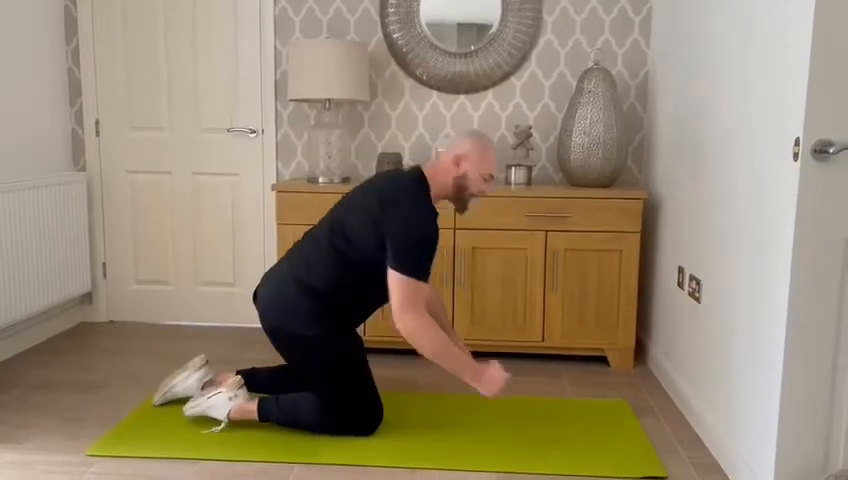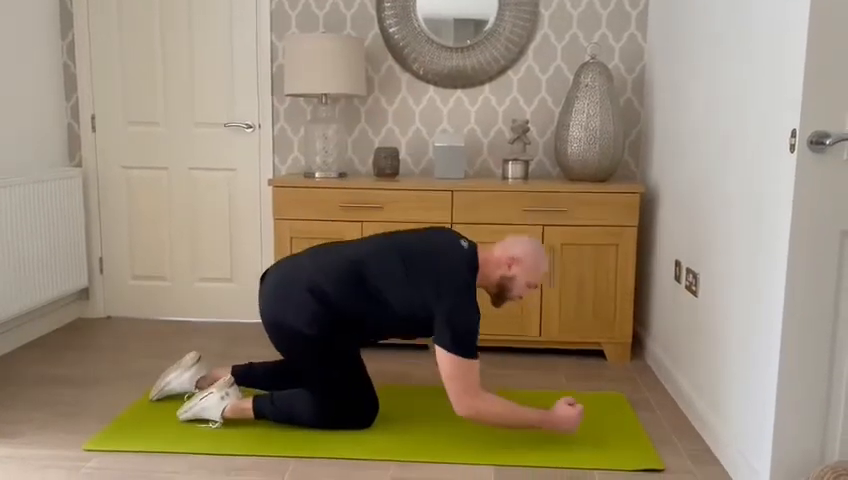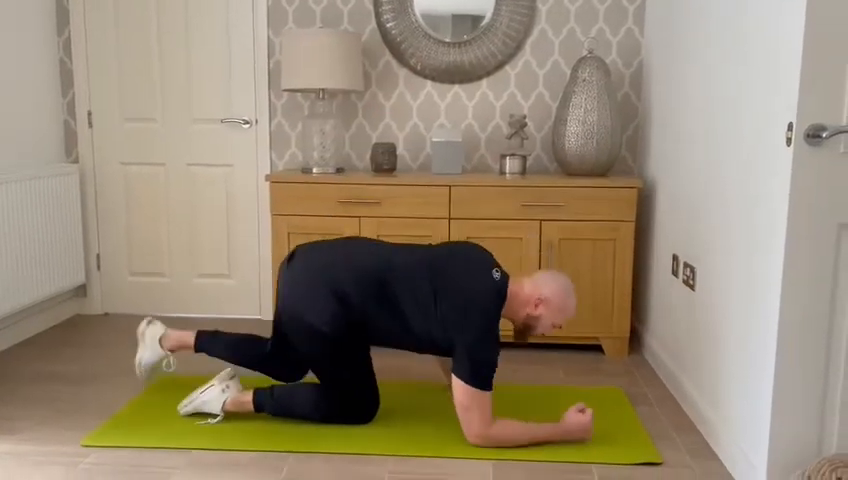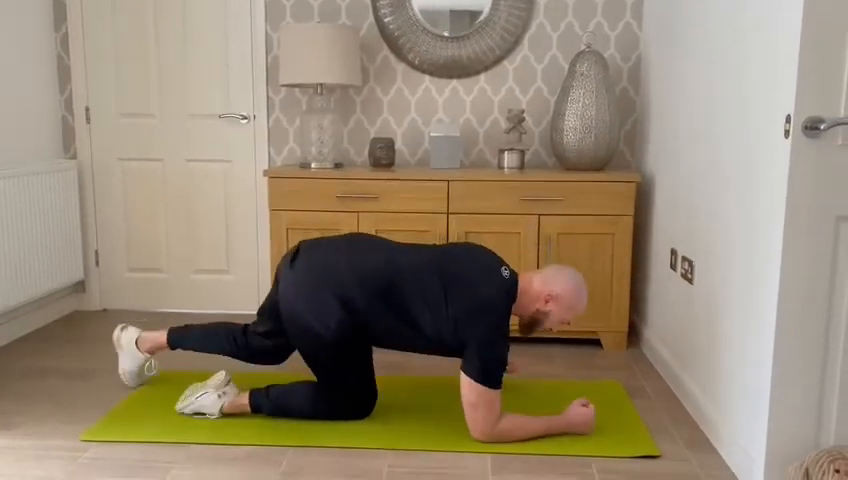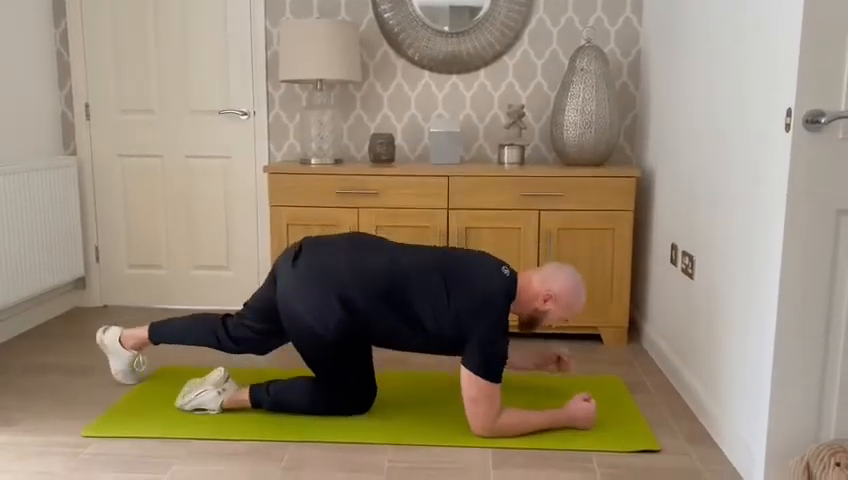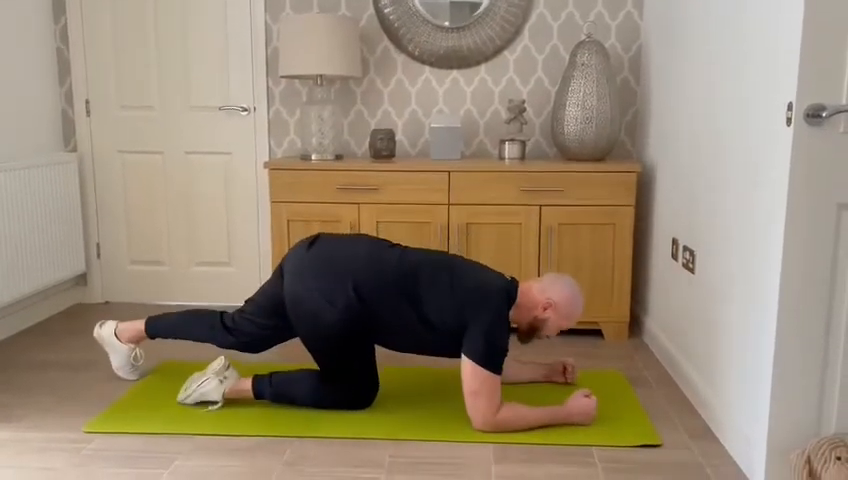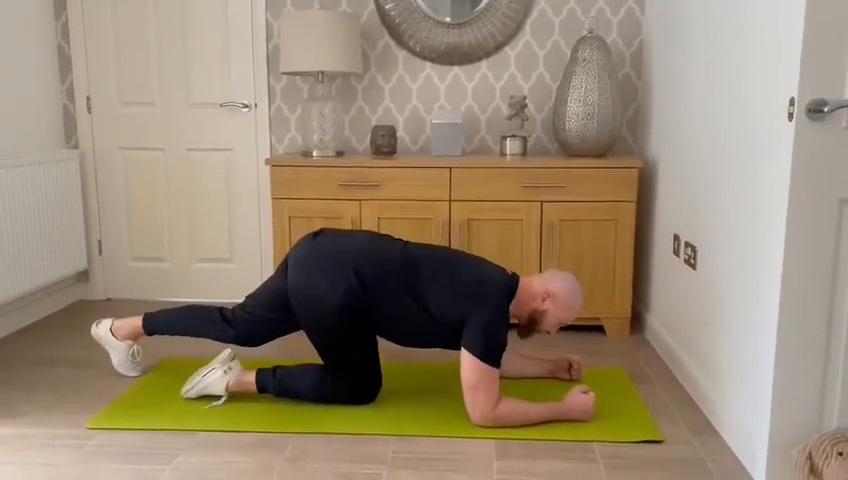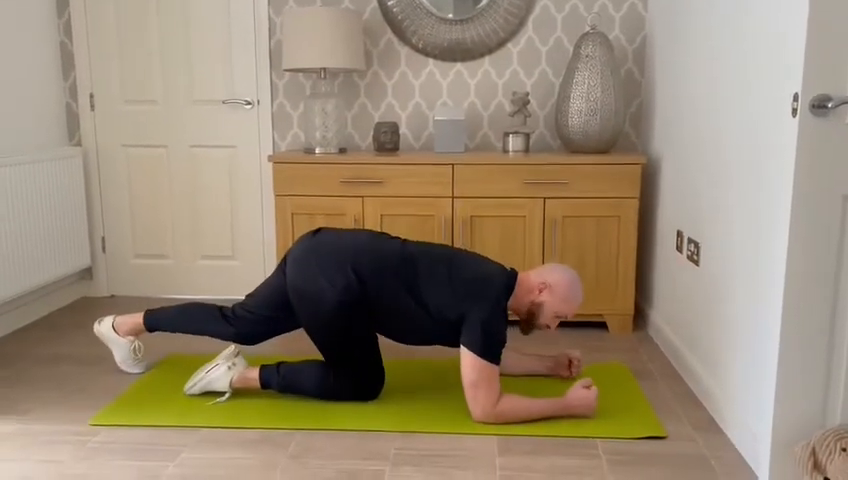
dt=0.3s
person 1, frame 1
left shoulder: (409, 187)
right shoulder: (415, 217)
left elbow: (420, 286)
right elbow: (409, 321)
left wrist: (451, 340)
right wrist: (477, 374)
left hip: (284, 294)
right hip: (300, 311)
left knee: (316, 374)
right knee: (361, 414)
left ankle: (218, 381)
right ankle: (235, 405)
person 1, frame 2
left shoulder: (455, 248)
right shoulder: (457, 293)
right elbow: (466, 403)
left wrist: (474, 383)
right wrist: (549, 420)
left hip: (287, 286)
right hip: (300, 309)
left knee: (320, 377)
right knee: (355, 409)
left ankle: (207, 376)
right ankle: (230, 405)
person 1, frame 3
left shoulder: (484, 265)
right shoulder: (478, 326)
right elbow: (479, 432)
left wrist: (461, 377)
right wrist: (563, 430)
left hip: (309, 264)
right hip: (319, 298)
left knee: (284, 363)
right knee: (356, 404)
left ankle: (167, 338)
right ankle: (234, 399)
person 1, frame 4
left shoulder: (491, 267)
right shoulder: (490, 320)
right elbow: (484, 428)
left wrist: (483, 364)
right wrist: (566, 423)
left hip: (311, 261)
right hip: (321, 301)
left knee: (261, 345)
right knee: (354, 401)
left ankle: (143, 341)
right ankle: (233, 400)
person 1, frame 5
left shoulder: (493, 274)
right shoulder: (491, 315)
left elbow: (482, 359)
right elbow: (485, 423)
left wrist: (540, 361)
right wrist: (565, 416)
left hip: (308, 260)
right hip: (320, 300)
left knee: (242, 334)
right knee: (353, 396)
left ankle: (125, 338)
right ankle: (232, 395)
person 1, frame 6
left shoulder: (492, 290)
right shoulder: (492, 311)
left elbow: (484, 364)
right elbow: (485, 416)
left wrist: (545, 372)
right wrist: (565, 413)
left hip: (315, 257)
right hip: (328, 289)
left knee: (239, 331)
right knee: (355, 391)
left ankle: (123, 332)
right ankle: (234, 386)
person 1, frame 7
left shoulder: (494, 286)
right shoulder: (491, 306)
left elbow: (487, 360)
right elbow: (484, 411)
left wrist: (550, 368)
right wrist: (564, 410)
left hip: (319, 257)
right hip: (332, 280)
left knee: (240, 326)
right knee: (358, 386)
left ankle: (121, 329)
right ankle: (239, 380)
person 1, frame 8
left shoulder: (494, 283)
right shoulder: (489, 302)
left elbow: (487, 358)
right elbow: (485, 407)
left wrist: (551, 364)
right wrist: (566, 404)
left hip: (319, 256)
right hip: (330, 278)
left knee: (239, 323)
right knee: (362, 383)
left ankle: (123, 325)
right ankle: (243, 376)
